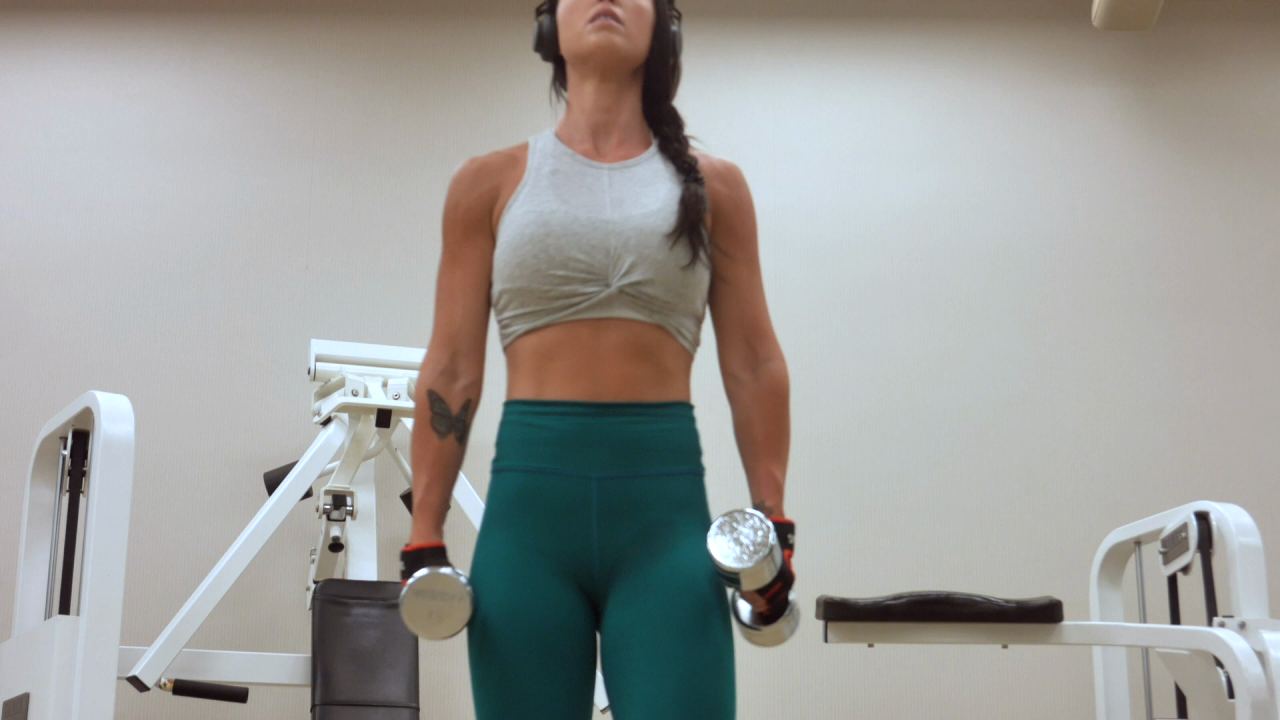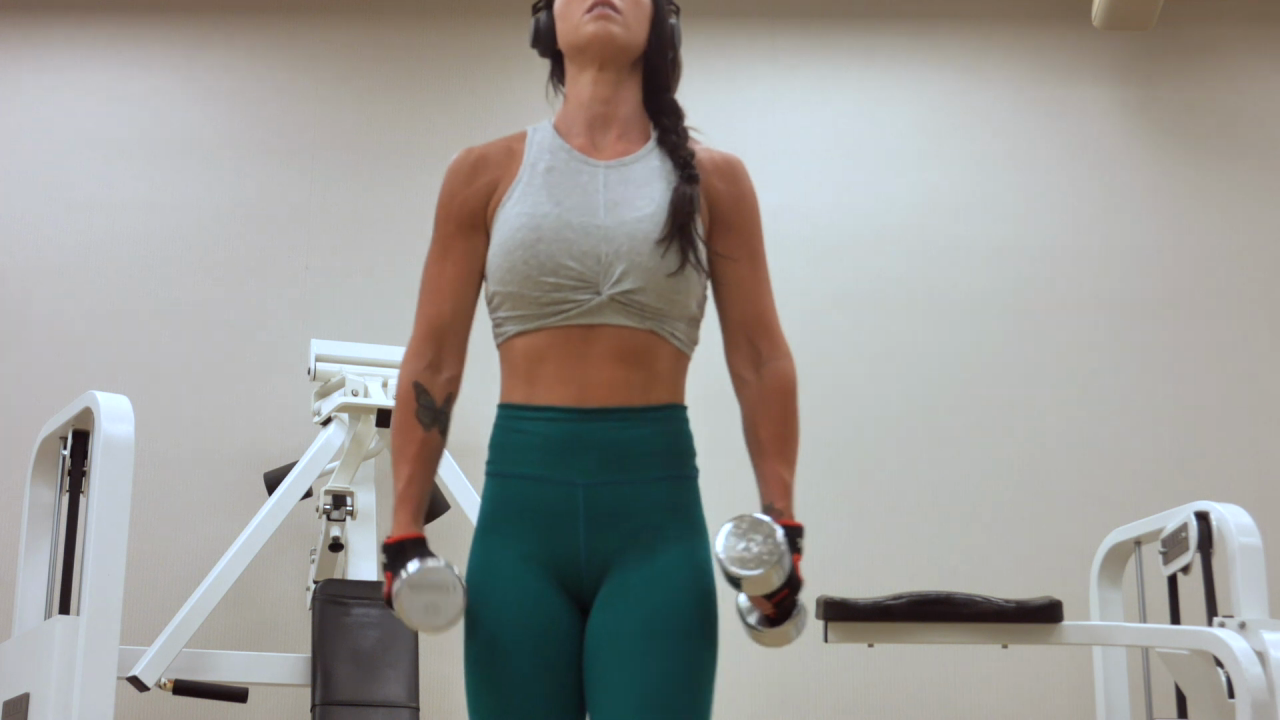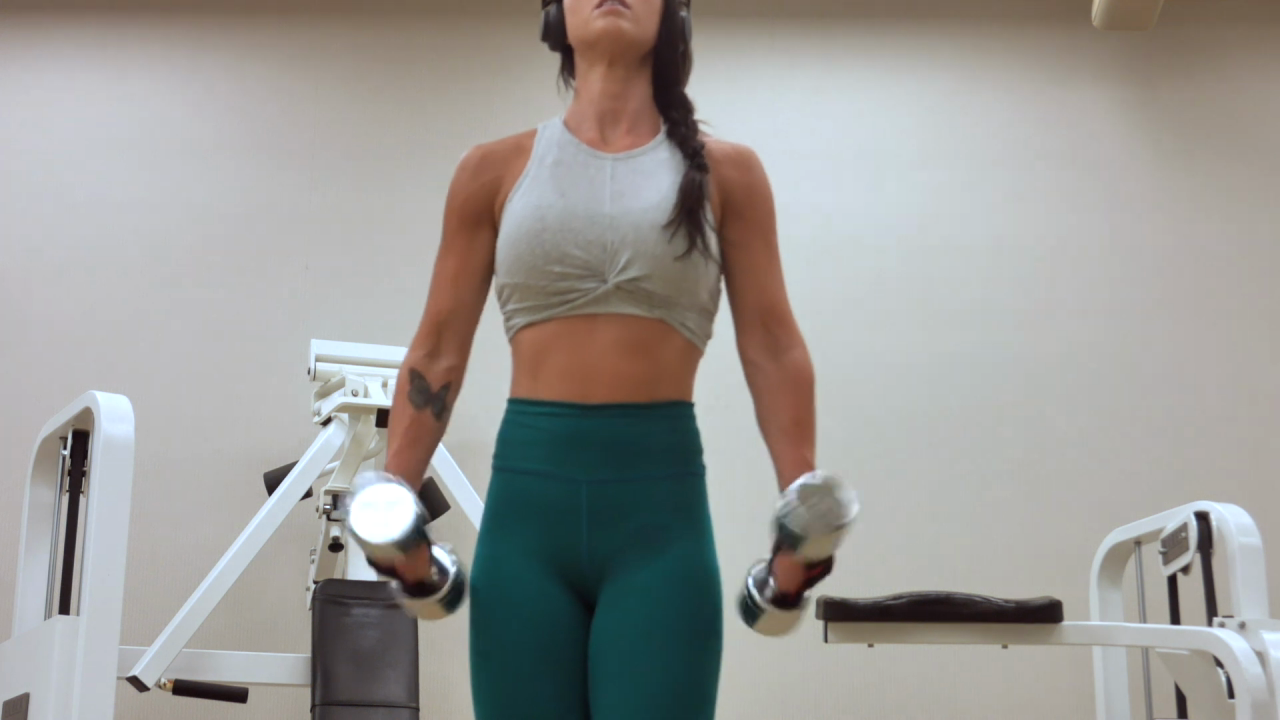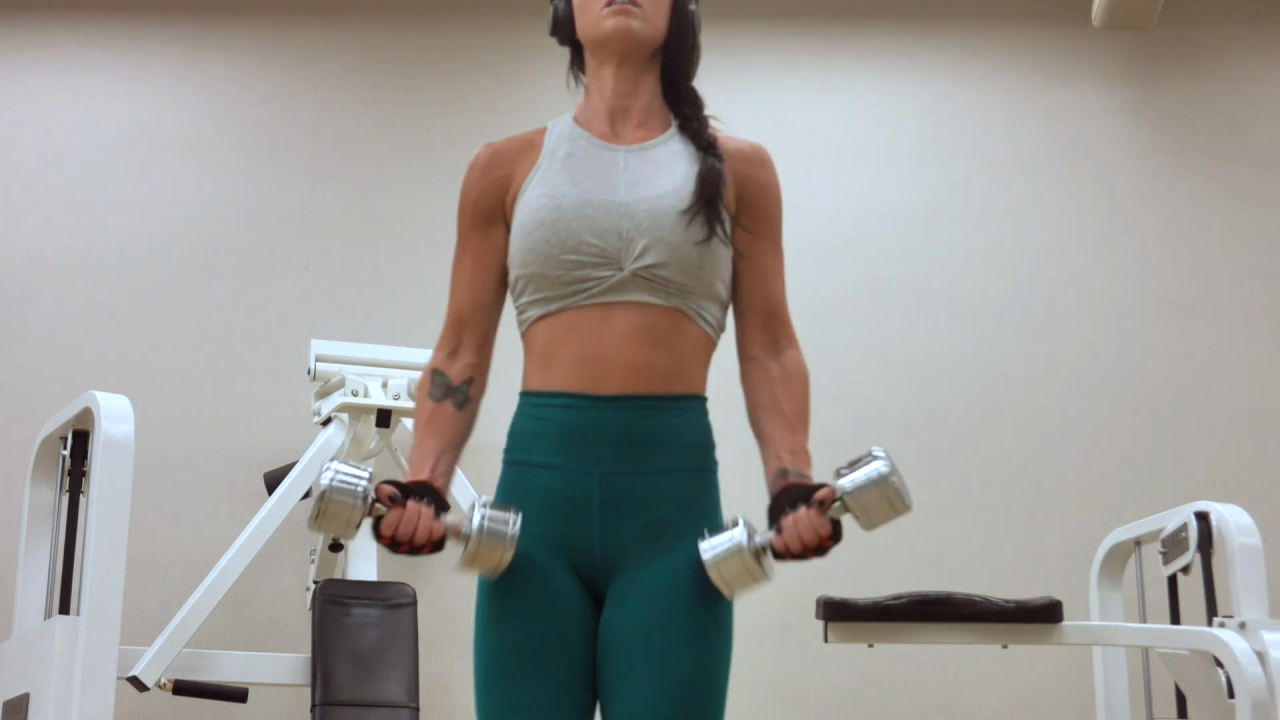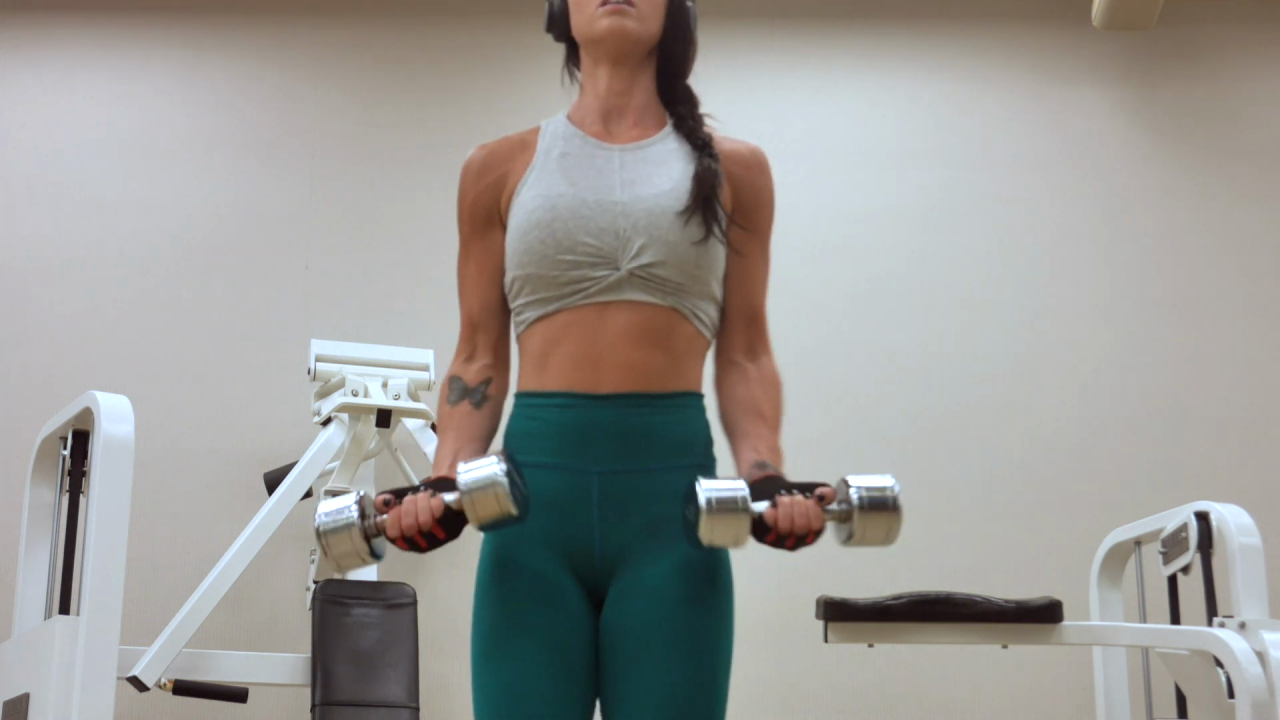
dt=0.2s
person 1, frame 1
left shoulder: (711, 186)
right shoulder: (489, 183)
left elbow: (754, 362)
right elbow: (450, 368)
left wrist: (772, 520)
right wrist: (425, 534)
left hip: (664, 503)
right hip: (529, 503)
person 1, frame 2
left shoulder: (712, 180)
right shoulder: (485, 174)
left elbow: (760, 359)
right elbow: (433, 361)
left wrist: (781, 521)
right wrist: (404, 527)
left hip: (655, 508)
right hip: (522, 504)
person 1, frame 3
left shoulder: (725, 172)
right shoulder: (494, 171)
left elbow: (773, 350)
right elbow: (439, 350)
left hip: (660, 502)
right hip: (527, 497)
person 1, frame 4
left shoulder: (736, 168)
right shoulder: (504, 169)
left elbow: (769, 349)
right elbow: (462, 352)
left wrist: (789, 484)
right wrist: (425, 484)
left hip: (673, 492)
right hip: (538, 485)
person 1, frame 5
left shoulder: (732, 168)
right shoulder: (499, 169)
left elbow: (745, 355)
right elbow: (479, 358)
left wrist: (767, 480)
right wrist: (445, 483)
left hip: (671, 487)
right hip: (536, 486)
